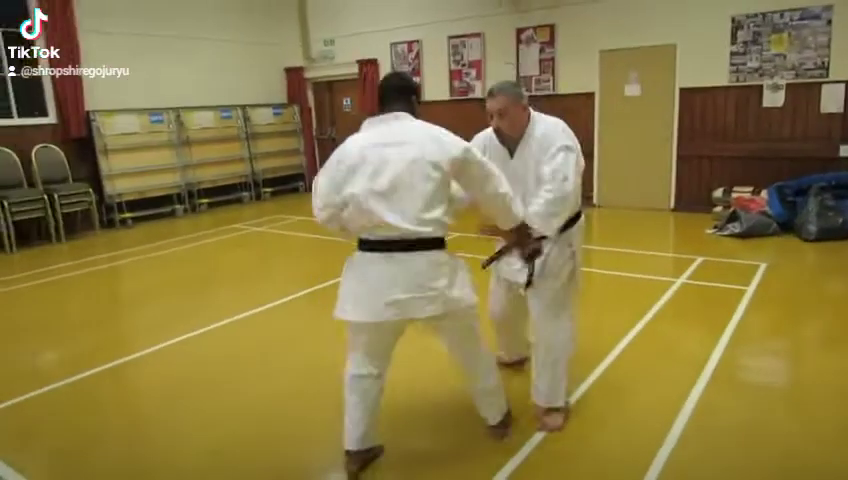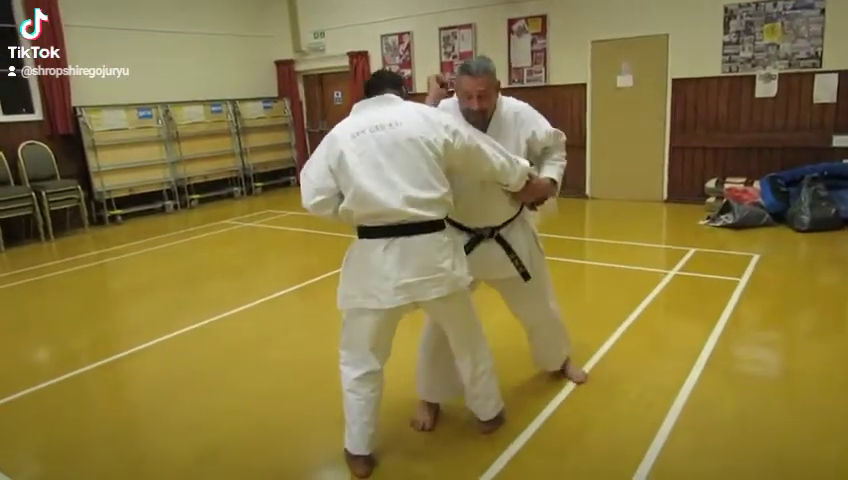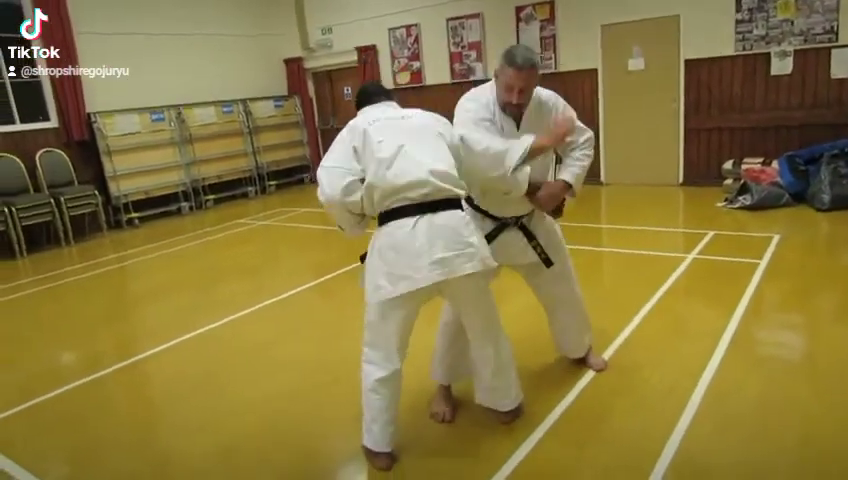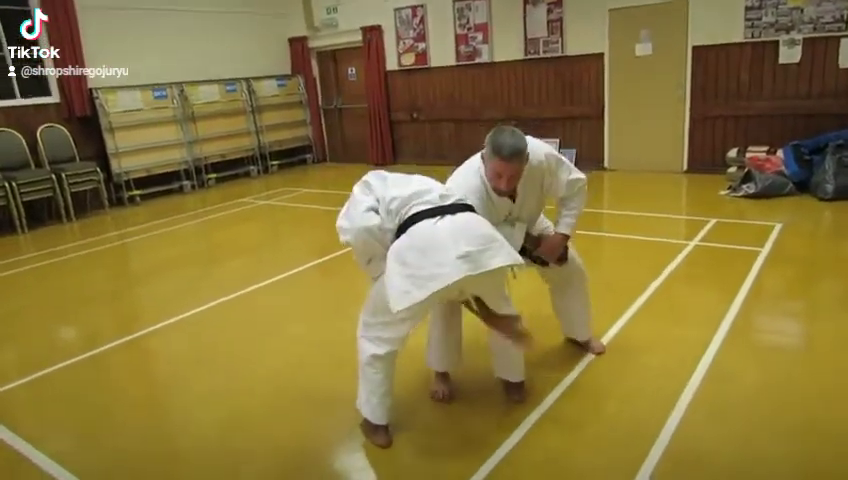
dt=1s
person 1, frame 1
left shoulder: (349, 147)
right shoulder: (442, 141)
left elbow: (325, 210)
right elbow: (494, 190)
right wrist: (517, 228)
left hip: (370, 270)
right hip: (428, 269)
left knee: (365, 363)
right knee: (470, 349)
right ankle: (496, 416)
person 1, frame 2
left shoulder: (340, 133)
right shoulder: (431, 119)
left elbow: (316, 199)
right elbow: (489, 159)
right wrist: (525, 180)
left hip: (374, 256)
right hip: (431, 248)
left knee: (360, 357)
right knee: (467, 337)
right ankle: (488, 412)
person 1, frame 3
left shoulder: (356, 129)
right shoulder: (431, 119)
left elbow: (334, 192)
right elbow: (485, 164)
left wrist: (356, 221)
right wrist: (530, 176)
left hip: (399, 243)
right hip: (454, 230)
left knee: (382, 352)
right knee: (484, 327)
left ankle: (378, 446)
right ankle: (505, 403)
person 1, frame 4
left shoulder: (367, 186)
left elbow: (359, 229)
left wrist: (383, 270)
right wrist: (492, 318)
left hip: (423, 247)
right hip: (477, 234)
left knee: (376, 333)
right knee: (500, 307)
left ankle: (376, 424)
person 2, frame 1
left shoulder: (554, 135)
right shoulder: (485, 141)
left elbow: (560, 191)
left hip: (554, 239)
left knee: (550, 318)
right knee: (502, 308)
left ankle: (552, 402)
right ankle: (515, 353)
person 2, frame 2
left shoulder: (520, 115)
left elbow: (554, 146)
left wrist: (549, 180)
right wrist: (428, 108)
left hip: (510, 233)
left knee: (539, 305)
right knee: (442, 319)
left ankle: (558, 360)
right ankle: (430, 398)
person 2, frame 3
left shoulder: (549, 104)
right shoulder: (473, 103)
left elbow: (583, 144)
left wrist: (563, 184)
left hip: (532, 220)
right hip: (480, 221)
left knee: (561, 289)
right knee: (461, 304)
left ankle: (579, 349)
right ankle: (444, 386)
person 2, frame 4
left shoulder: (541, 156)
right shoulder: (465, 191)
left elbow: (575, 187)
left wrist: (561, 235)
left hip: (524, 224)
left knee: (569, 269)
left ankle: (578, 334)
right ankle: (441, 372)
